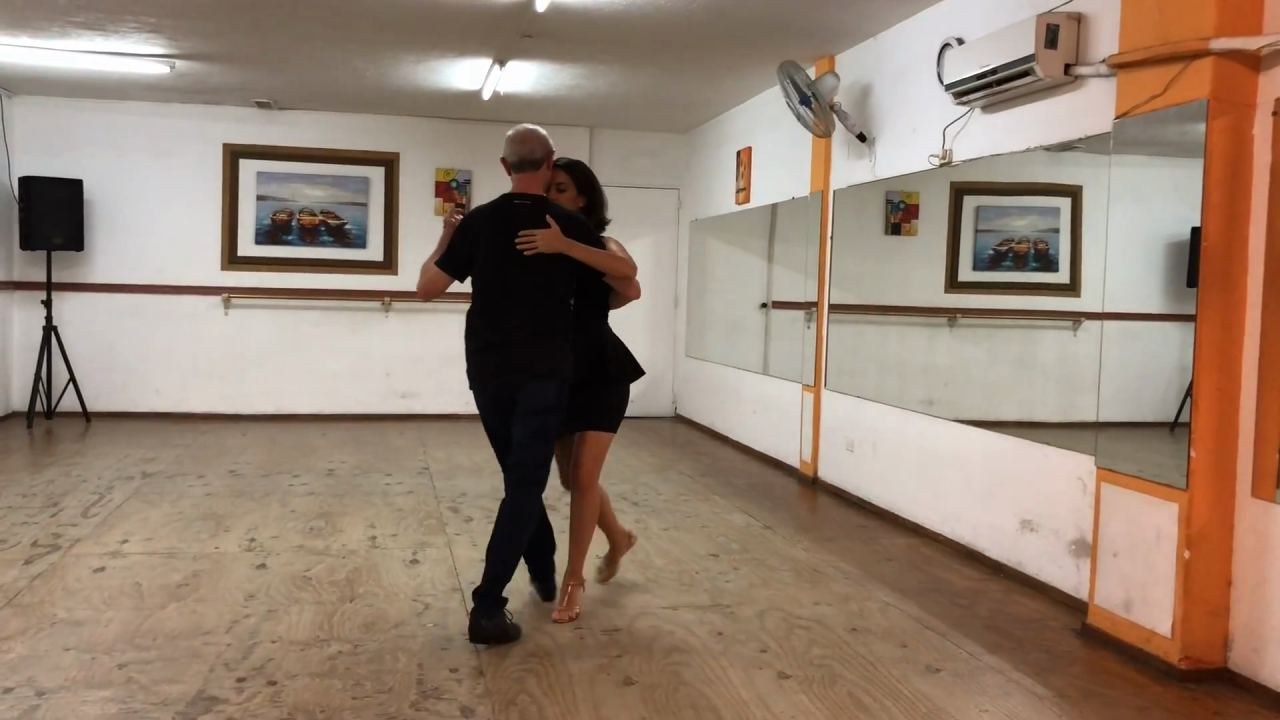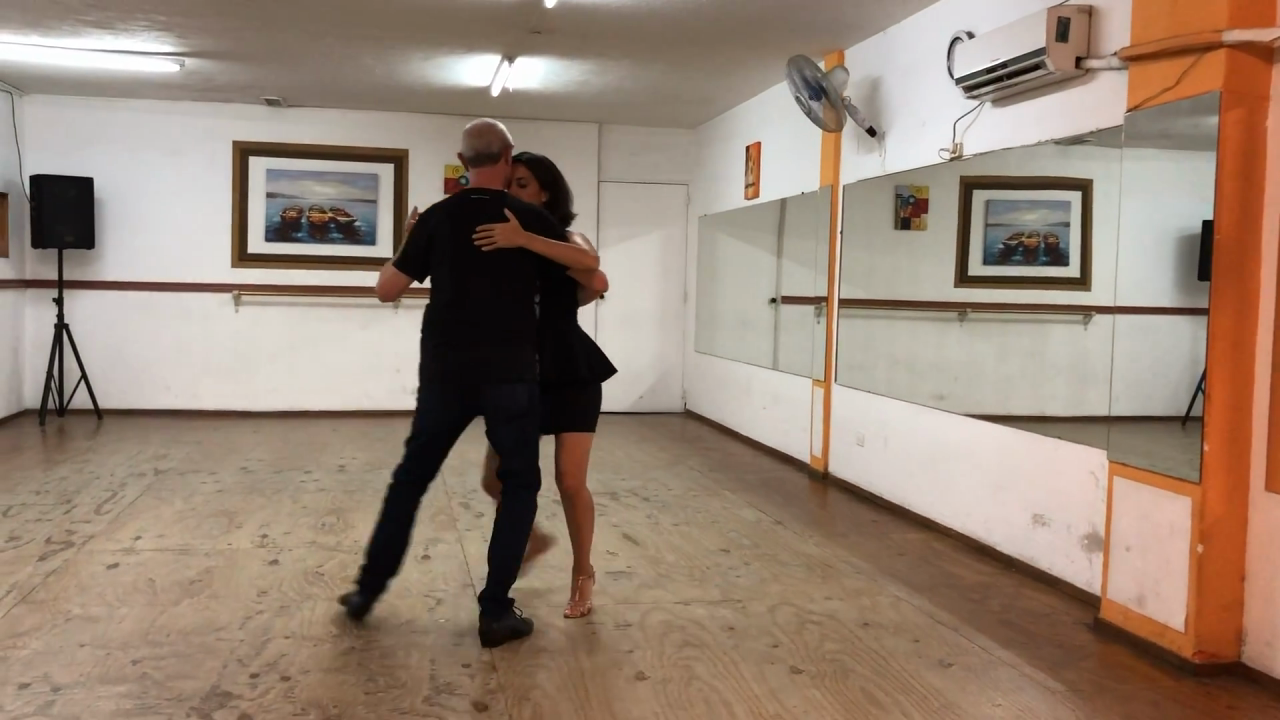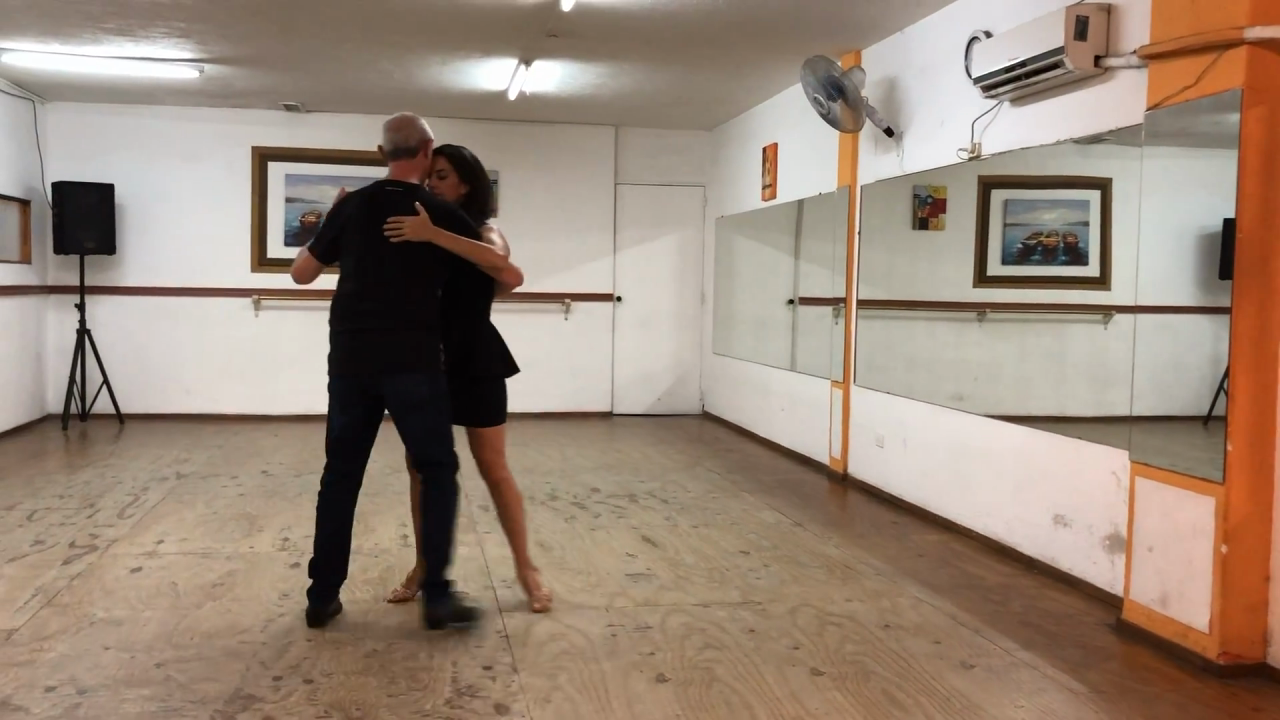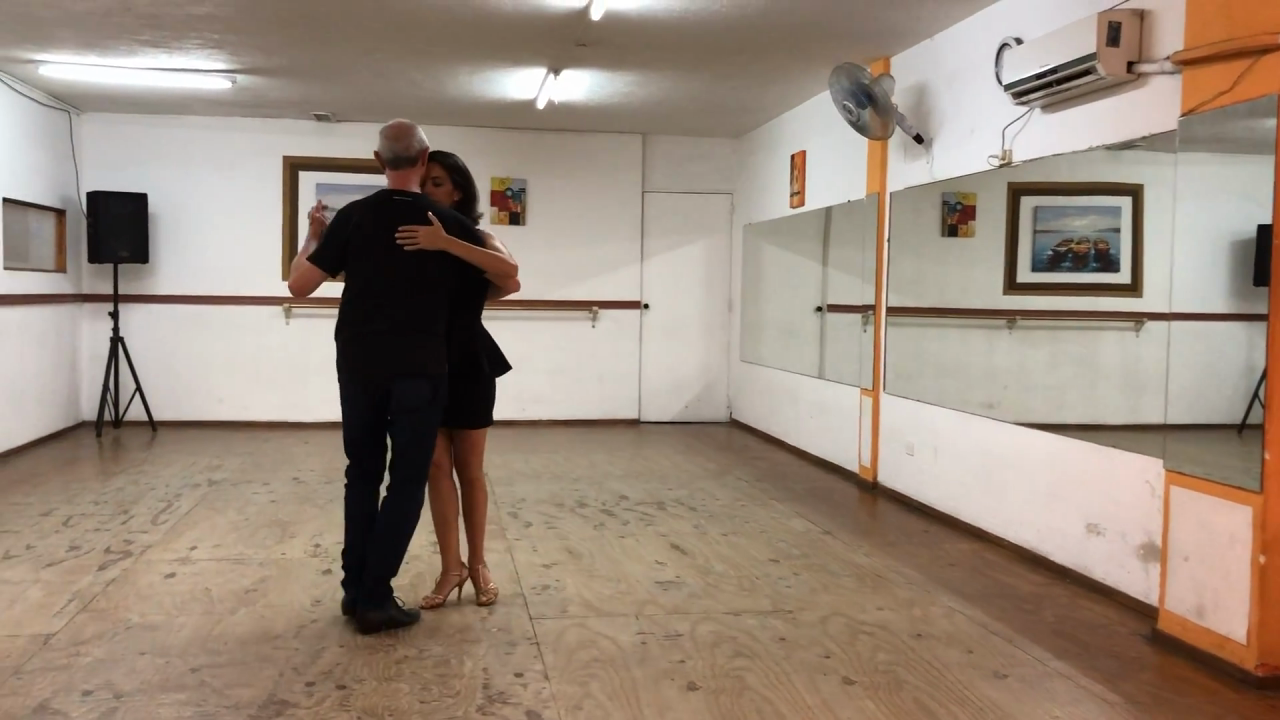
dt=0.5s
person 1, frame 1
left shoulder: (478, 222)
right shoulder: (569, 226)
left elbow: (427, 287)
right elbow: (624, 280)
left wrist: (446, 238)
left hip: (488, 370)
right hip: (544, 371)
left knee: (519, 473)
right knee: (525, 479)
left ankle: (545, 574)
right ankle: (488, 604)
person 1, frame 2
left shoulder: (436, 219)
right shoulder: (532, 221)
left elbow: (388, 290)
right elbow: (590, 276)
left wrist: (404, 244)
left hip: (444, 372)
right hip: (509, 374)
left knee: (412, 474)
right knee: (520, 488)
left ankle: (369, 587)
right ankle: (496, 610)
person 1, frame 3
left shoulder: (351, 208)
right shoulder: (443, 215)
left elbow: (301, 273)
left hip: (350, 362)
right hip: (413, 365)
left knee: (341, 474)
right knee: (438, 472)
left ankle: (322, 595)
right ankle: (437, 593)
person 1, frame 4
left shoulder: (353, 217)
right shoulder: (449, 224)
left elbow: (298, 285)
left wrist: (313, 238)
right wrist: (481, 239)
left hip: (359, 367)
right hip: (418, 370)
left knee: (362, 473)
right knee: (407, 480)
left ankle: (355, 589)
right ankle: (375, 598)
person 2, frame 1
left shoulder: (602, 245)
right shoulder: (535, 245)
left elbow: (628, 278)
left wrist: (564, 245)
left hip: (601, 373)
left knee: (584, 474)
right knee: (572, 476)
left ankle: (573, 580)
right ankle: (617, 537)
person 2, frame 2
left shoulder: (565, 243)
right shoulder: (499, 245)
left elbow: (592, 273)
left wrist: (522, 239)
left hip: (572, 373)
left knee: (569, 479)
right knee: (496, 479)
left ankle: (583, 573)
right ankle: (531, 539)
person 2, frame 3
left shoulder: (484, 234)
right shoulder: (421, 234)
left elbow: (497, 263)
left wrist: (432, 234)
left hip: (476, 363)
left knee: (493, 469)
right knee: (420, 463)
left ankle: (526, 565)
right ankle: (427, 563)
person 2, frame 4
left shoulder: (474, 239)
right shoulder: (413, 240)
left elbow: (509, 274)
left wrist: (442, 243)
left hip: (468, 364)
left knee: (467, 467)
right knee: (436, 466)
left ankle: (475, 563)
right ankle: (452, 568)
